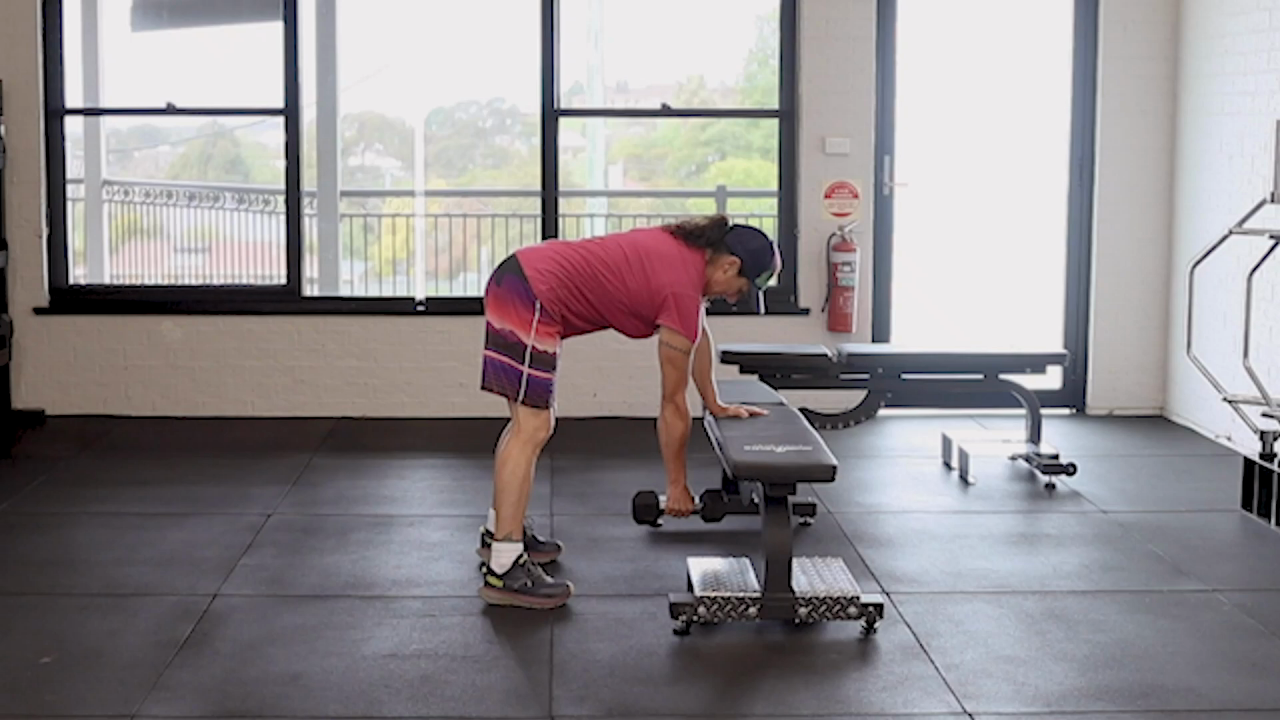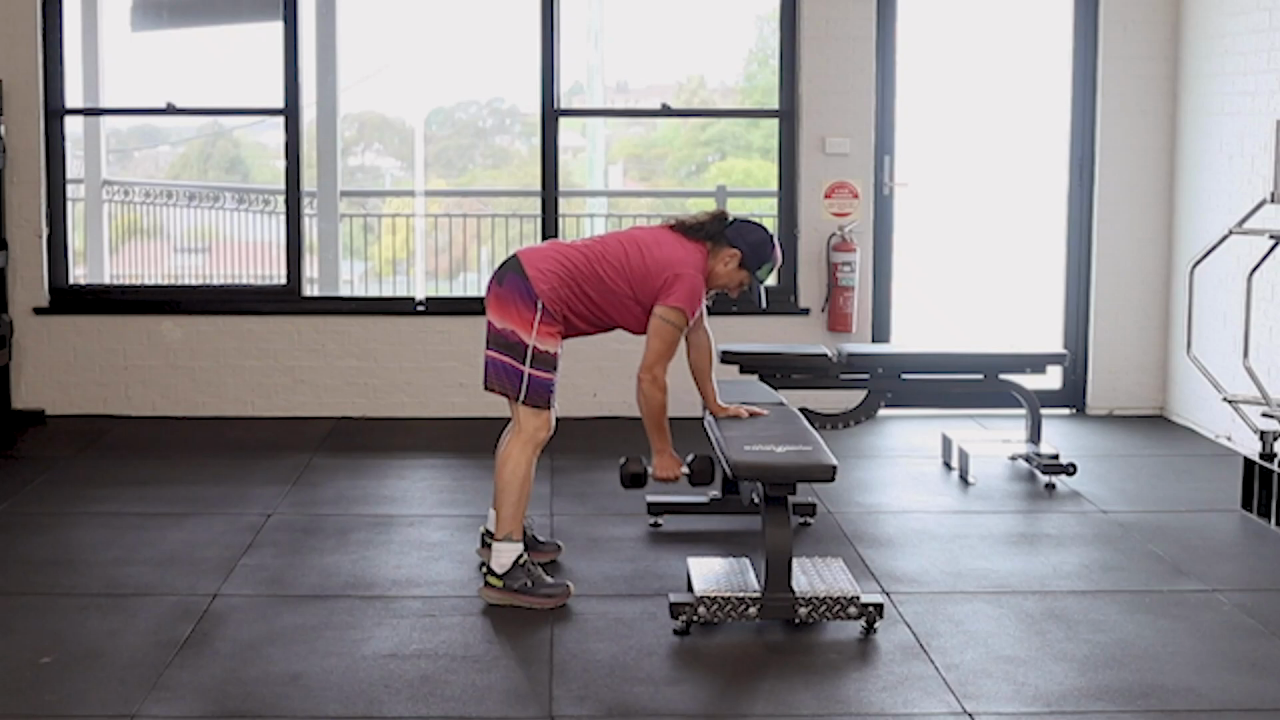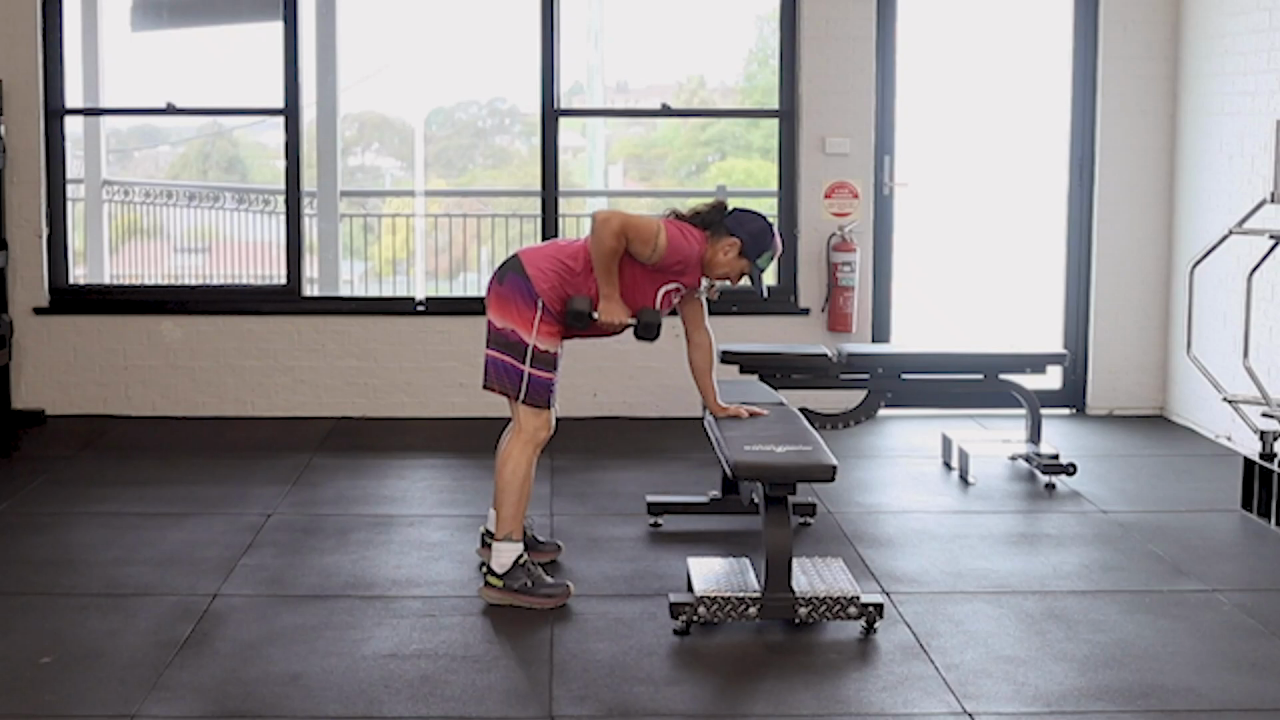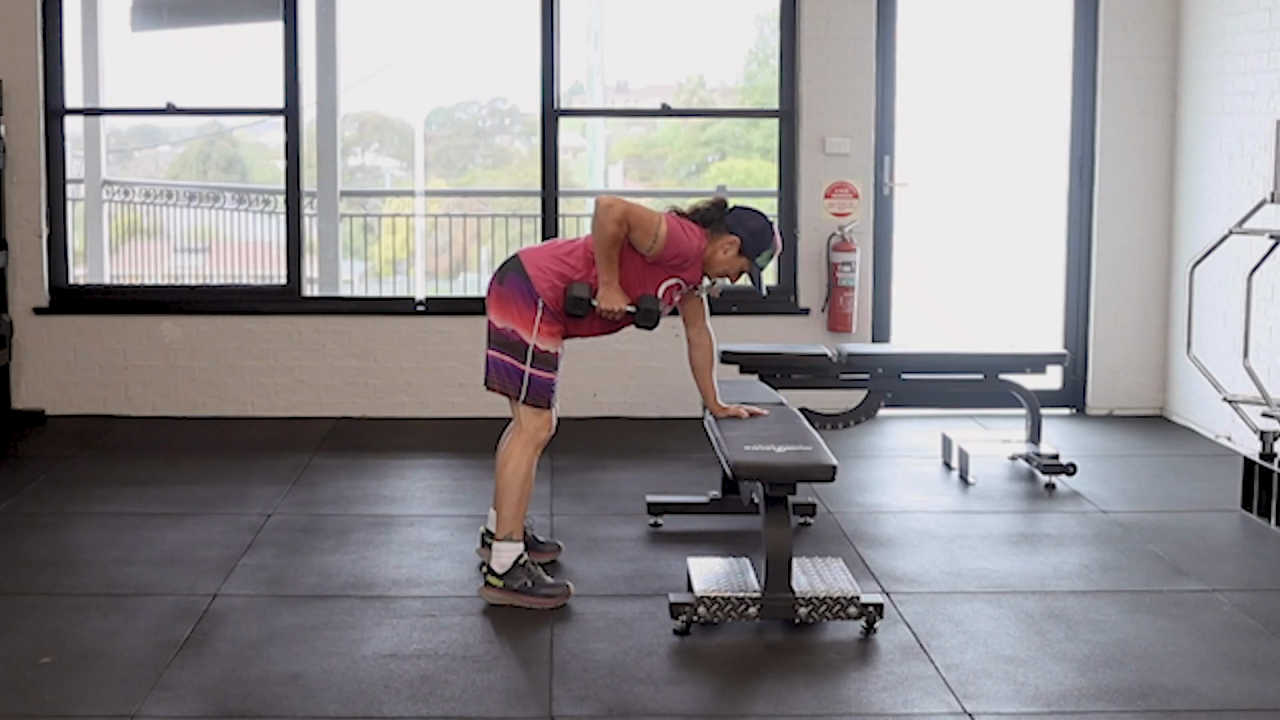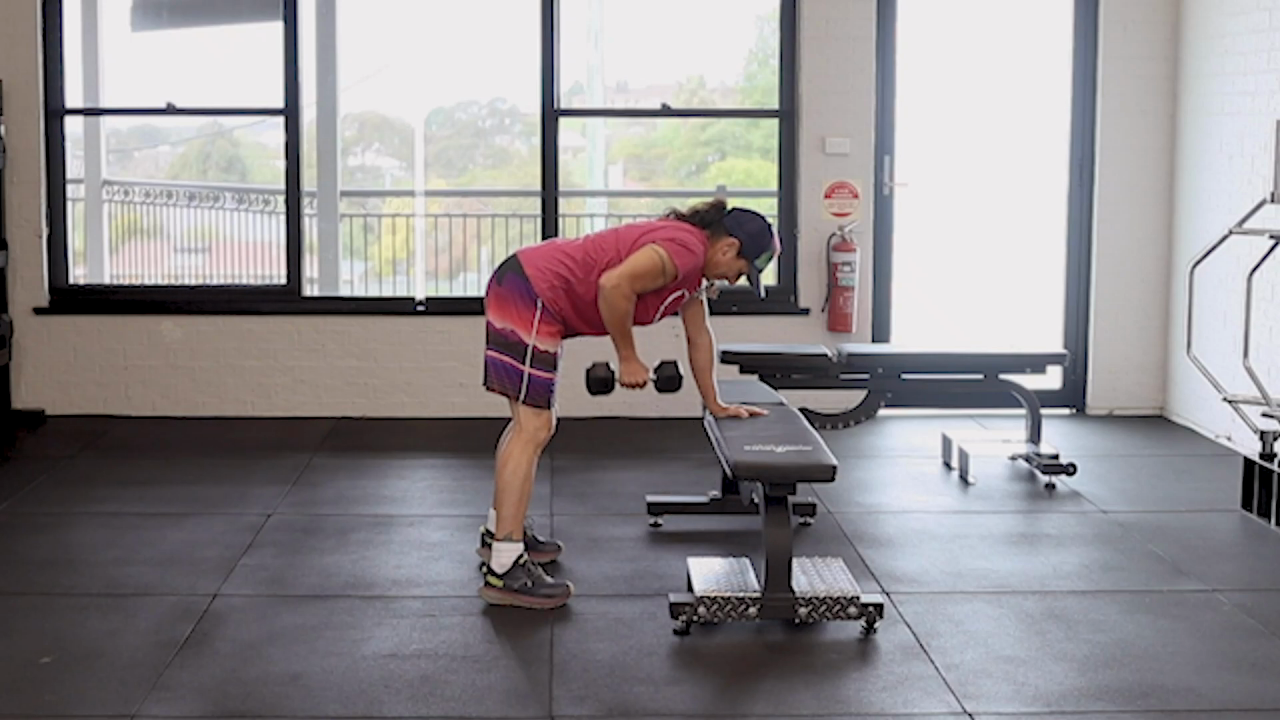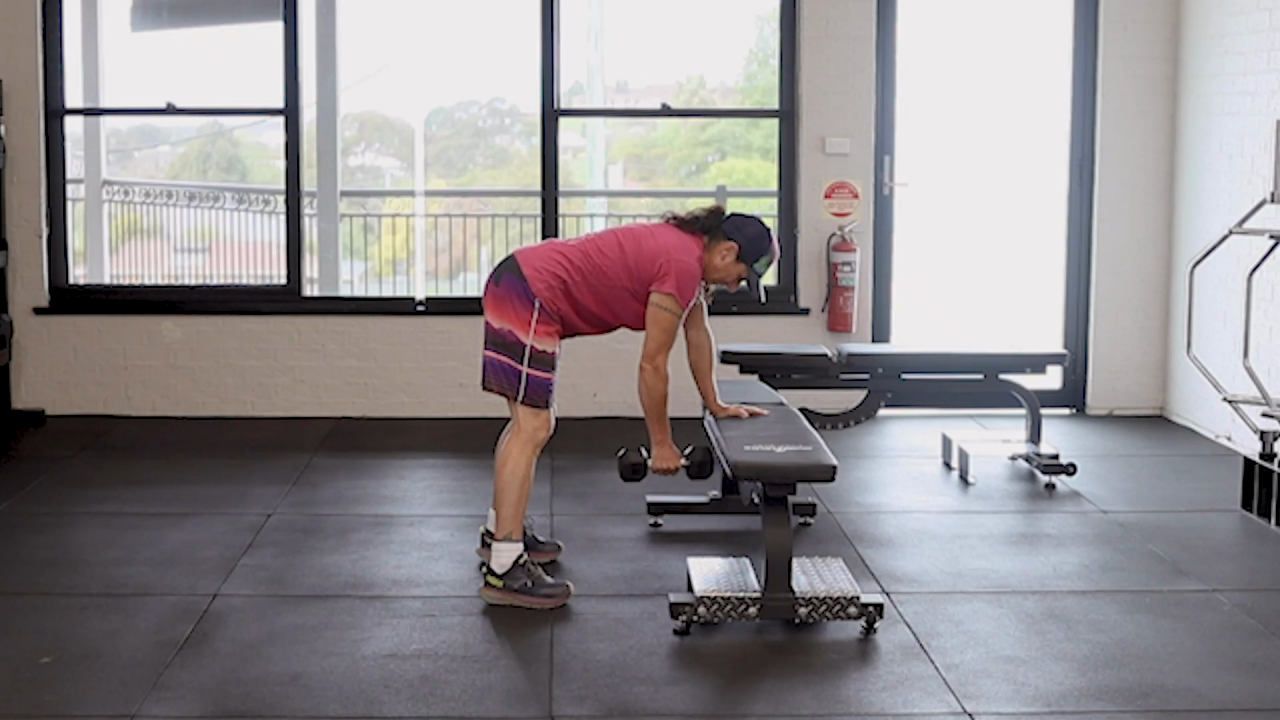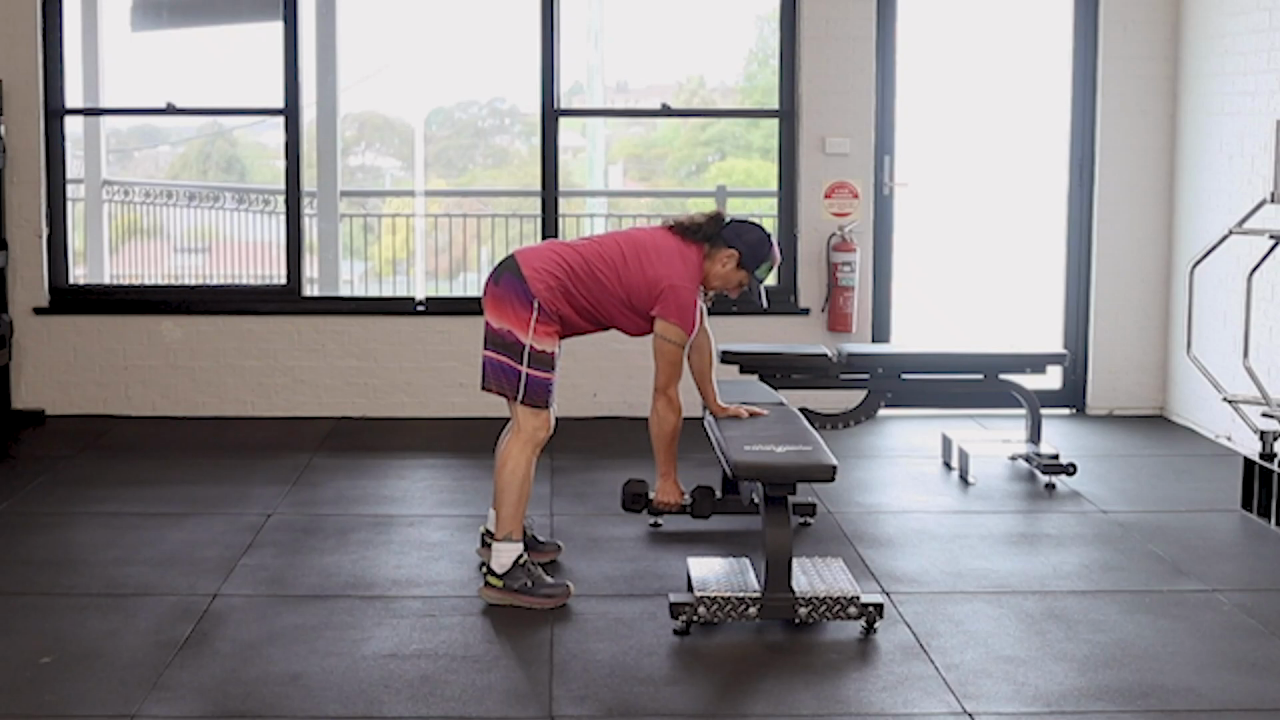
dt=0.7s
person 1, frame 1
left shoulder: (690, 253)
right shoulder: (682, 288)
left elbow: (698, 334)
right elbow: (672, 403)
left wrist: (716, 405)
right wrist: (677, 485)
left hip: (520, 282)
right hip: (530, 296)
left knee: (529, 421)
right knee: (532, 429)
left ankle: (499, 530)
right ankle: (504, 569)
person 1, frame 2
left shoulder: (690, 251)
right shoulder: (686, 276)
left elbow: (698, 333)
right elbow: (650, 375)
left wrist: (715, 405)
right wrist: (661, 450)
left hip: (523, 285)
right hip: (530, 295)
left knee: (528, 421)
right knee: (533, 429)
left ankle: (499, 530)
right ankle: (504, 570)
person 1, frame 3
left shoulder: (692, 262)
right shoulder: (682, 245)
left elbow: (697, 332)
right elbow: (605, 222)
left wrist: (714, 404)
right wrist: (610, 298)
left hip: (528, 294)
right hip: (529, 294)
left knee: (530, 421)
right knee: (533, 429)
left ankle: (500, 530)
right ankle: (505, 569)
person 1, frame 4
left shoulder: (693, 263)
right shoulder: (682, 243)
left elbow: (698, 332)
right elbow: (609, 208)
left wrist: (715, 404)
right wrist: (608, 285)
left hip: (531, 294)
right hip: (529, 293)
left knee: (530, 421)
right knee: (535, 429)
left ankle: (500, 530)
right ankle: (505, 569)
person 1, frame 5
left shoulder: (692, 259)
right shoulder: (685, 251)
left elbow: (698, 334)
right elbow: (613, 285)
left wrist: (715, 404)
right wrist: (628, 360)
left hip: (526, 293)
right hip: (528, 294)
left knee: (531, 421)
right knee: (534, 429)
left ankle: (500, 530)
right ankle: (505, 569)
person 1, frame 6
left shoulder: (688, 251)
right shoulder: (682, 266)
left elbow: (698, 333)
right elbow: (652, 365)
left wrist: (715, 405)
right wrist: (662, 443)
left hip: (521, 287)
right hip: (528, 296)
left knee: (529, 421)
right knee: (533, 430)
left ankle: (500, 530)
right ankle: (505, 569)
person 1, frame 7
left shoulder: (690, 253)
right shoulder: (680, 285)
left elbow: (699, 335)
right elbow: (665, 396)
left wrist: (716, 405)
right wrist: (667, 479)
left hip: (519, 284)
right hip: (529, 296)
left knee: (529, 421)
right knee: (532, 429)
left ankle: (499, 530)
right ankle: (504, 569)
